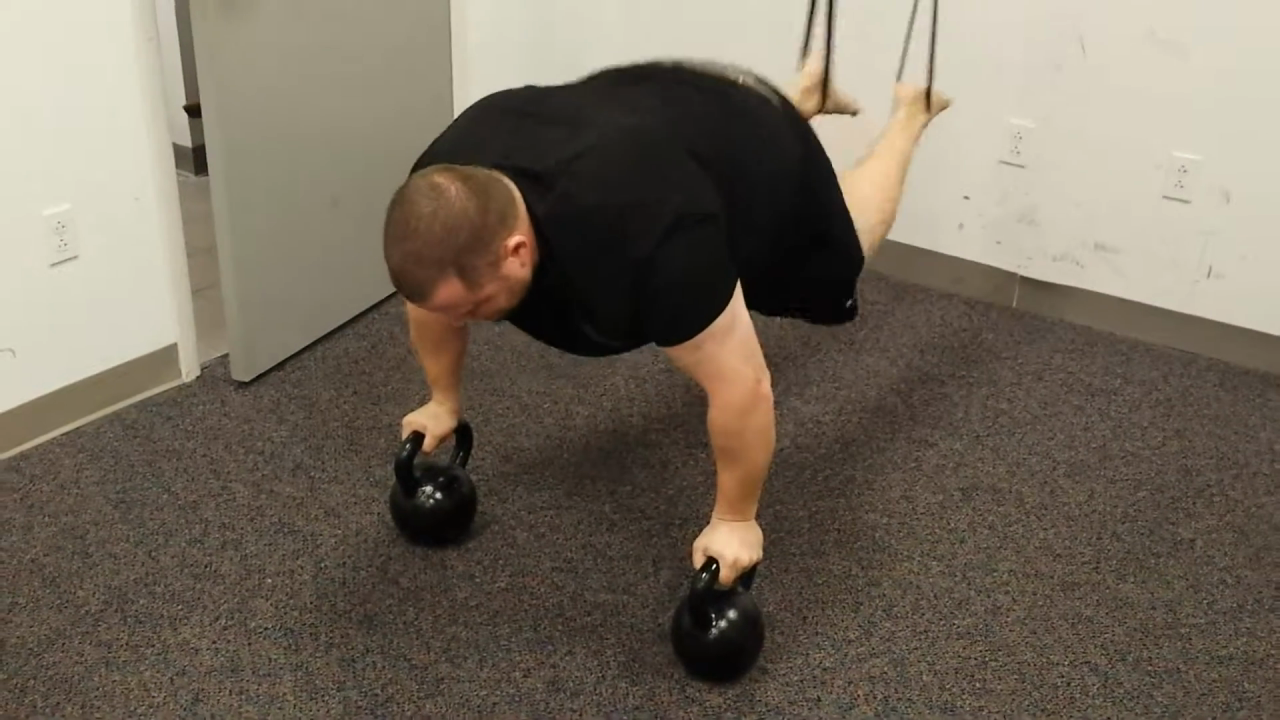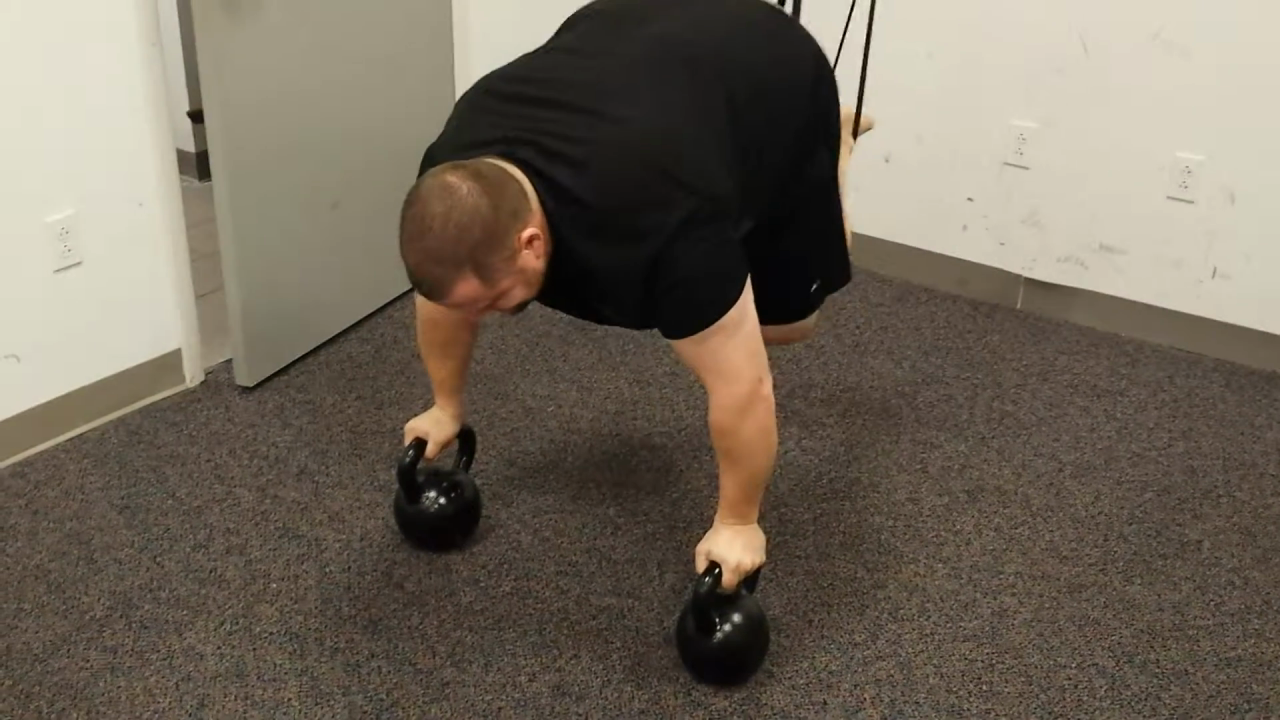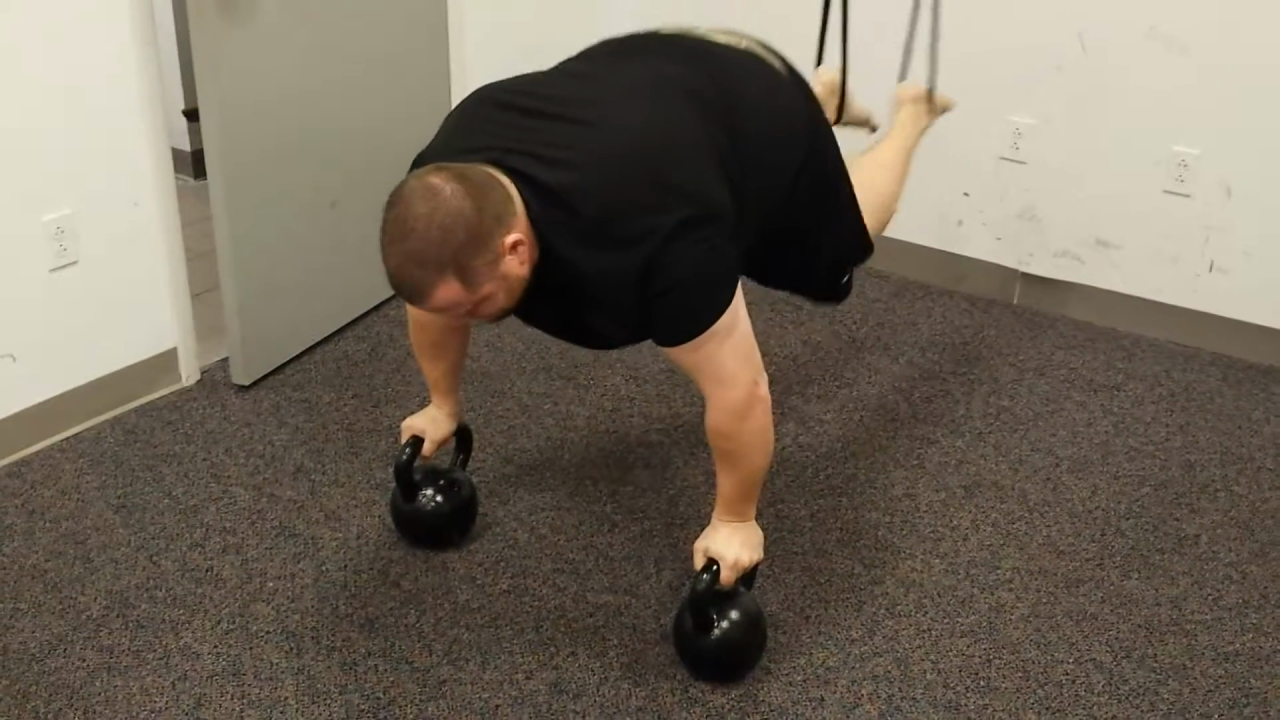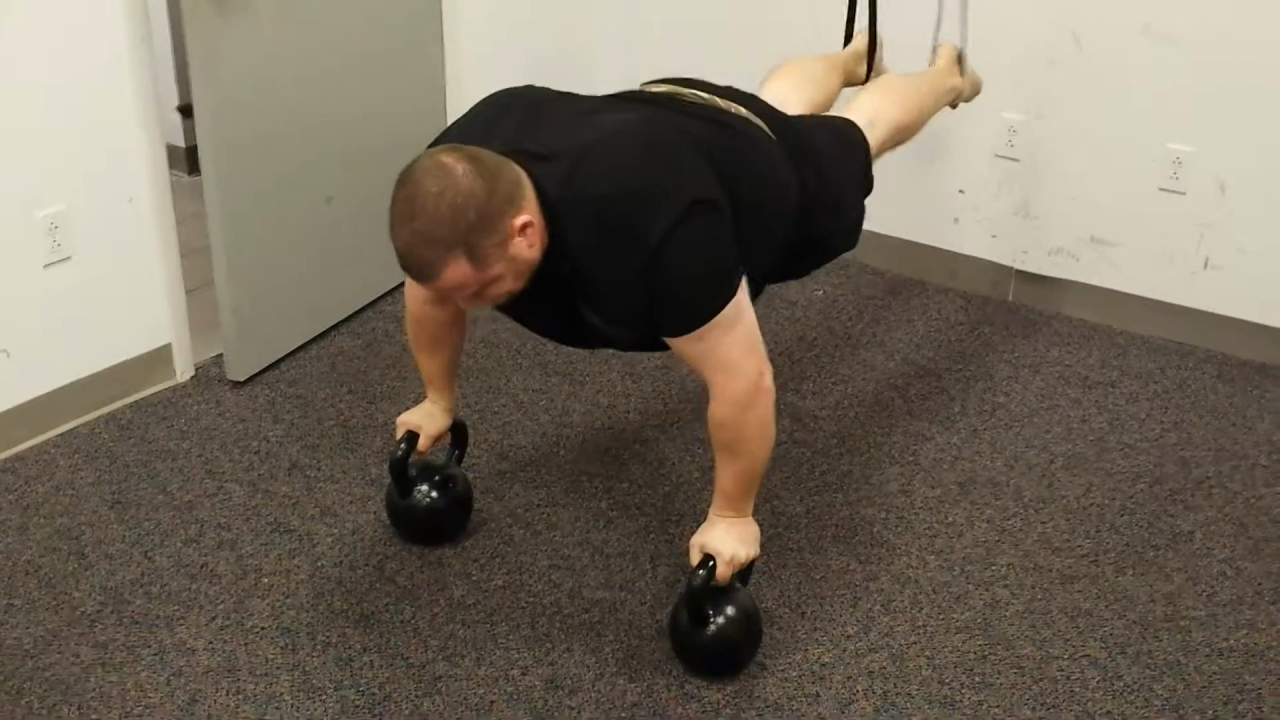
dt=0.4s
person 1, frame 1
left shoulder: (639, 242)
right shoulder: (448, 183)
left elbow: (741, 388)
right elbow: (431, 295)
left wrist: (735, 522)
right wrist: (444, 402)
left hip: (765, 151)
left knee: (827, 284)
left ankle: (908, 115)
right ankle: (809, 90)
person 1, frame 2
left shoulder: (649, 226)
right shoulder: (454, 169)
left elbow: (743, 385)
right elbow: (441, 288)
left wrist: (738, 525)
right wrist: (447, 407)
left hip: (774, 75)
left knee: (784, 321)
left ankle: (838, 139)
person 1, frame 3
left shoulder: (640, 237)
right shoulder: (447, 179)
left elbow: (740, 390)
right elbow: (434, 296)
left wrist: (735, 521)
right wrist: (442, 406)
left hip: (755, 106)
left knee: (833, 254)
left ankle: (911, 112)
right ankle: (823, 97)
person 1, frame 4
left shoulder: (648, 230)
right shoulder: (458, 180)
left elbow: (744, 381)
right elbow: (431, 290)
left wrist: (731, 518)
right wrist: (439, 401)
left hip: (766, 176)
left knee: (862, 127)
right knee: (774, 109)
left ankle: (945, 78)
right ankle: (853, 60)
